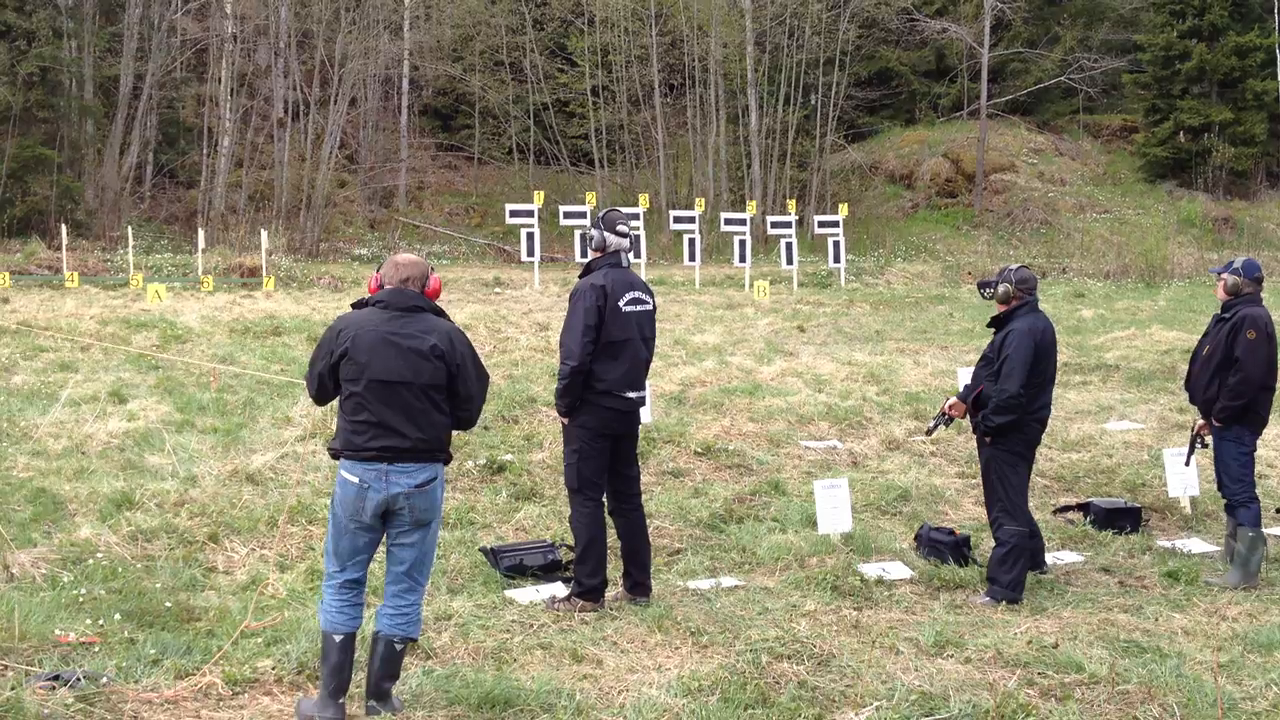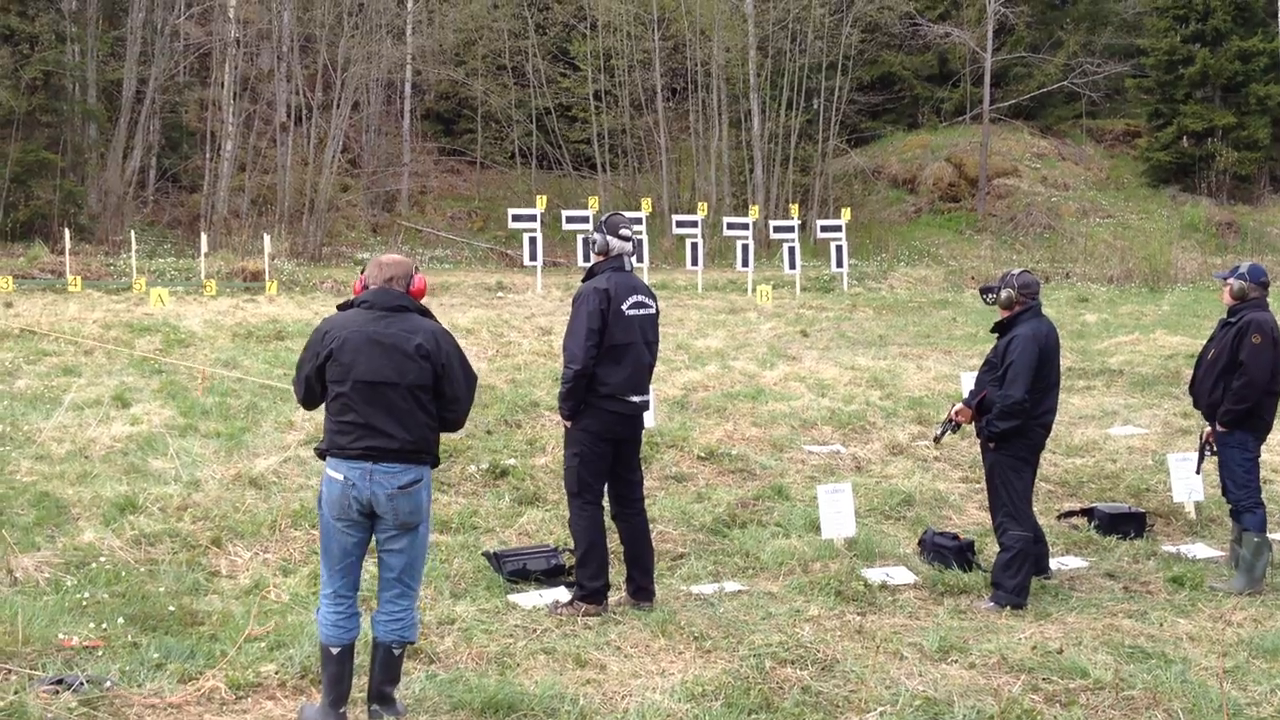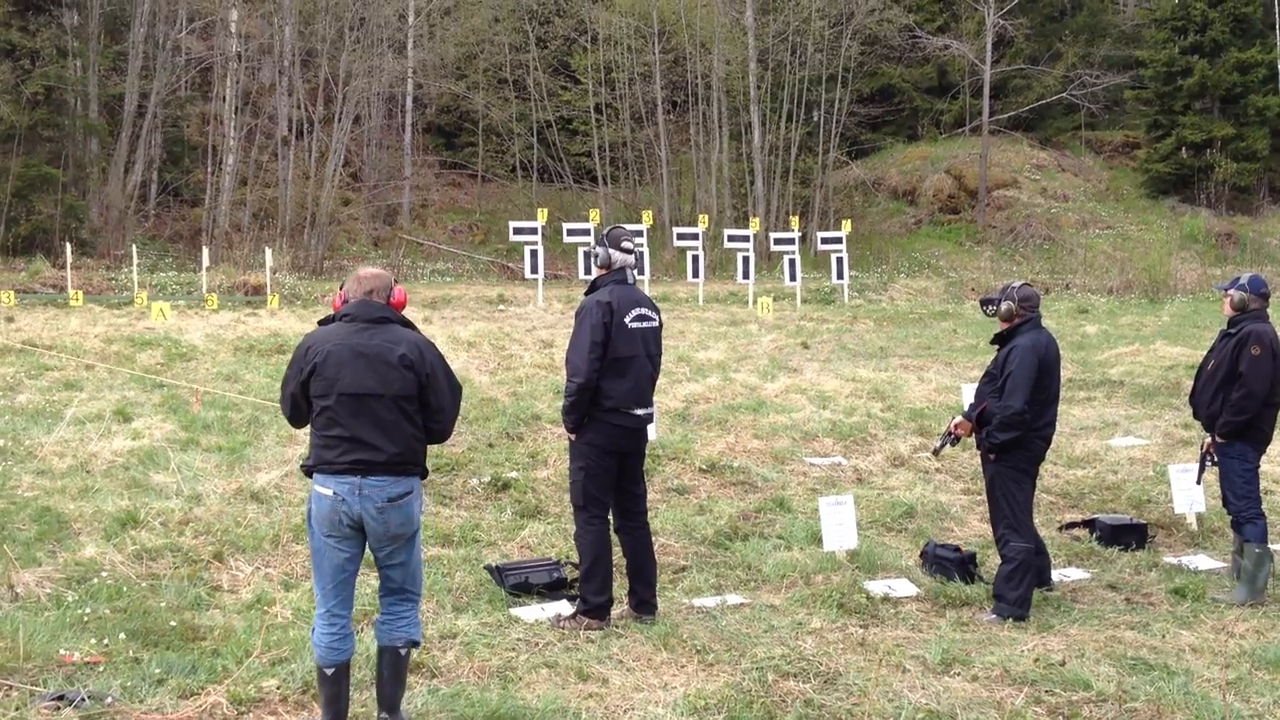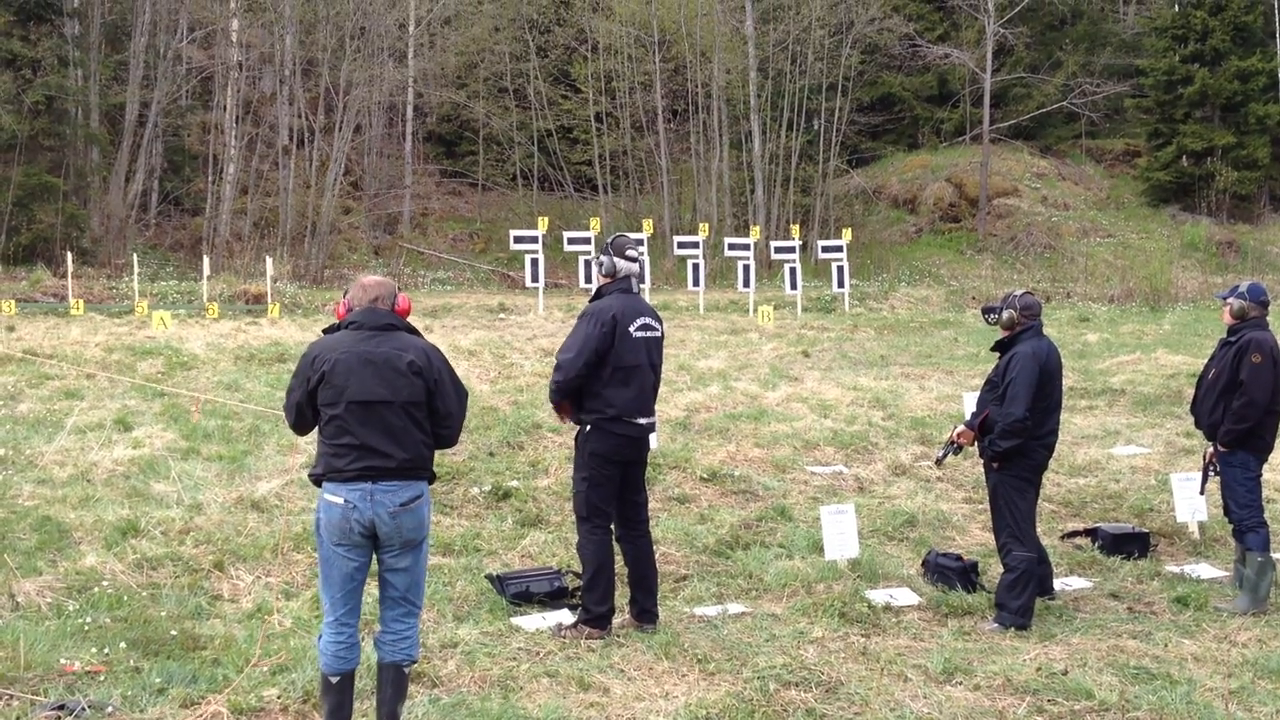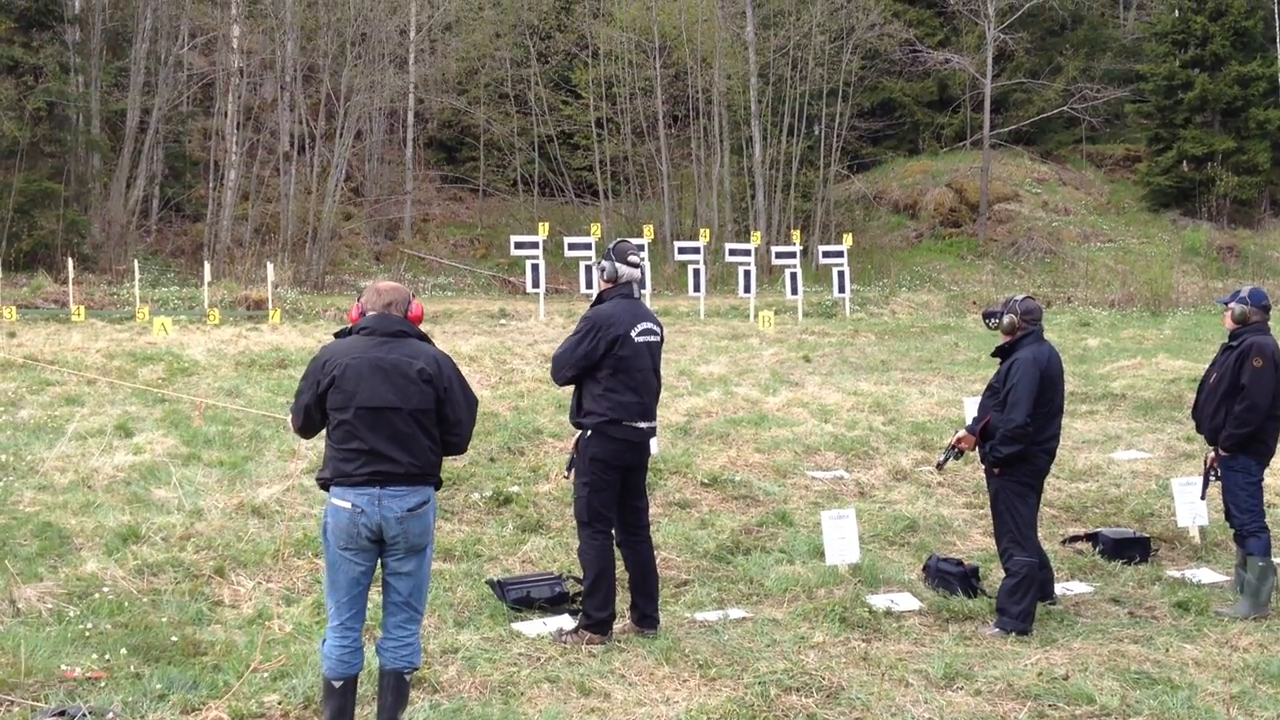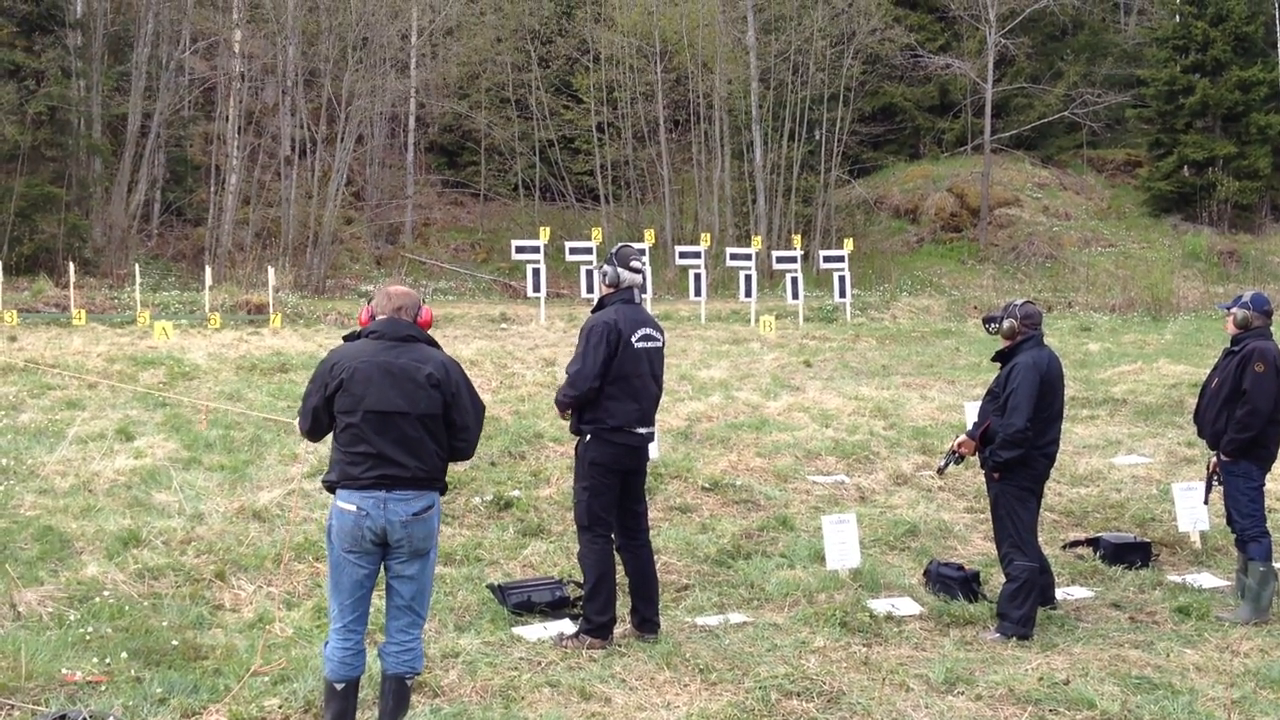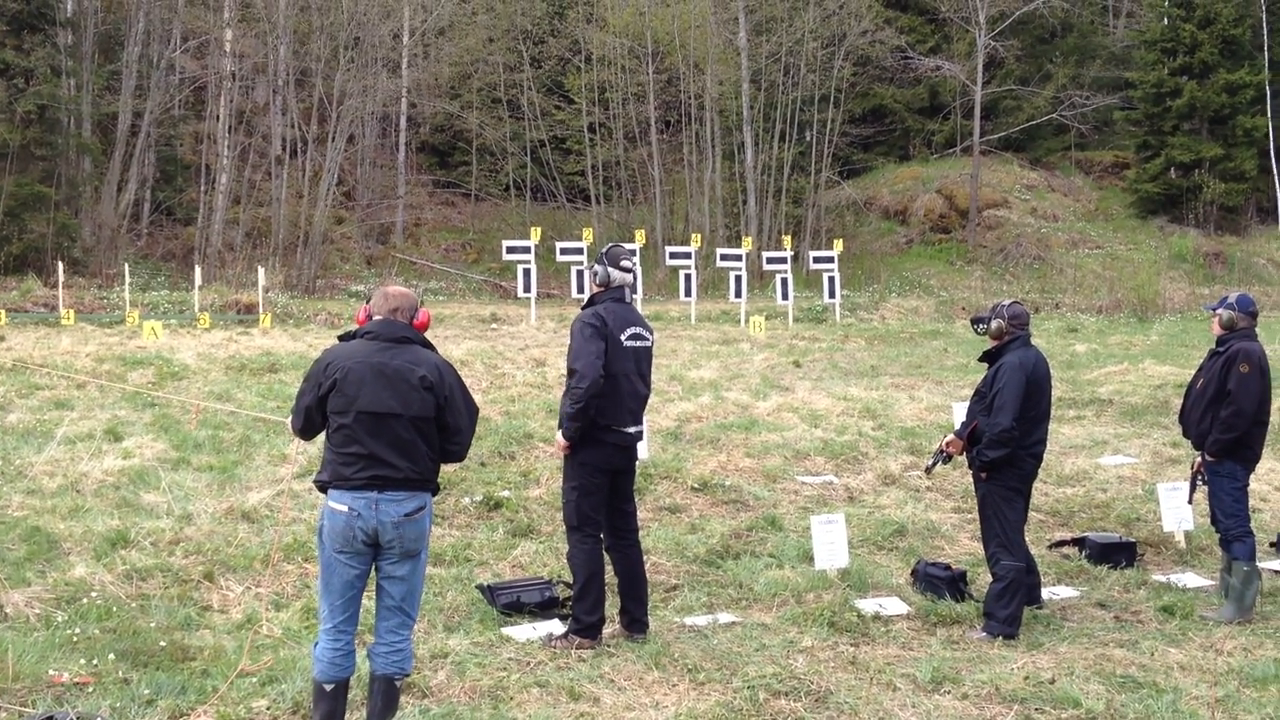
dt=0.4s
person 1, frame 1
left shoulder: (347, 328)
right shoulder: (446, 335)
left elbow: (318, 390)
right elbow: (468, 412)
left hip: (359, 473)
right hip: (421, 477)
left knee: (342, 583)
right knee: (404, 590)
person 1, frame 2
left shoulder: (333, 329)
right shoulder: (432, 336)
left elbow: (306, 395)
right elbow: (456, 413)
left hip: (345, 474)
right hip: (407, 478)
left knee: (338, 594)
right knee: (398, 595)
person 1, frame 3
left shoulder: (315, 344)
right shoulder: (416, 346)
left elbow: (294, 413)
right elbow: (442, 425)
left hip: (332, 489)
right hip: (396, 490)
left knee: (332, 611)
right knee: (401, 599)
person 1, frame 4
left shoulder: (322, 352)
right shoulder: (422, 353)
left elbow: (298, 421)
right elbow: (449, 430)
left hip: (341, 497)
right hip: (406, 496)
left knee: (339, 620)
right knee: (400, 617)
person 1, frame 5
left shoulder: (332, 357)
right shoulder: (433, 360)
left elbow: (303, 423)
right elbow: (458, 438)
left hip: (349, 501)
right hip: (413, 502)
left knee: (343, 625)
right knee: (403, 625)
person 1, frame 6
left shoulder: (341, 360)
right shoulder: (441, 366)
left elbow: (310, 427)
right elbow: (464, 444)
left hip: (354, 504)
right hip: (418, 505)
left knee: (345, 627)
right knee: (405, 629)
person 1, frame 7
left shoulder: (335, 359)
right shoulder: (435, 368)
left elbow: (302, 425)
right elbow: (457, 446)
left hip: (346, 504)
right hip: (409, 507)
left knee: (335, 627)
right knee: (395, 630)
person 2, frame 1
left shoulder: (593, 286)
right shoulder: (641, 289)
left elbow: (575, 354)
left wrist: (564, 403)
left hip: (592, 408)
right hip: (628, 406)
left knee: (586, 498)
right knee: (627, 496)
left ankle: (588, 592)
right ankle: (637, 585)
person 2, frame 2
left shoulder: (596, 291)
right shoulder: (644, 293)
left elbow: (579, 358)
left wrist: (567, 408)
left hip: (596, 412)
right hip: (632, 410)
left knee: (585, 502)
right knee: (629, 500)
left ankle: (590, 596)
right ankle: (640, 590)
person 2, frame 3
left shoulder: (599, 303)
right shoulder: (648, 306)
left elbow: (582, 371)
left wrist: (572, 420)
left hip: (600, 426)
right hip: (636, 423)
left knee: (591, 515)
right knee: (633, 514)
left ankle: (593, 610)
right ankle: (643, 602)
person 2, frame 4
left shoulder: (601, 312)
right shoulder: (650, 315)
left elbow: (570, 368)
left wrist: (561, 399)
left hip: (602, 433)
right hip: (639, 431)
left knee: (594, 525)
right knee: (635, 522)
left ankle: (595, 620)
right ankle: (644, 612)
person 2, frame 5
left shoulder: (604, 316)
right shoulder: (650, 320)
left elbow: (561, 369)
left wrist: (586, 359)
left hip: (604, 438)
right hip: (639, 436)
left knee: (595, 530)
right knee: (635, 527)
left ankle: (596, 625)
right ankle: (645, 617)
person 2, frame 6
left shoulder: (604, 322)
right shoulder: (652, 326)
left elbow: (580, 384)
left wrist: (563, 401)
left hip: (602, 442)
right hip: (638, 441)
left knee: (595, 534)
right knee: (634, 531)
left ankle: (596, 629)
right ankle: (646, 621)
person 2, frame 7
left shoulder: (594, 318)
right shoulder: (640, 324)
left elbow: (586, 380)
left wrist: (568, 429)
left hip: (594, 443)
right hip: (626, 441)
left knee: (584, 534)
right knee: (623, 531)
left ankle: (585, 629)
right ankle: (635, 621)
person 3, frame 1
left shoulder: (1021, 331)
right shoulder: (1033, 323)
left elbow: (1010, 391)
right elbow: (993, 375)
left wrist: (987, 426)
right wrist: (965, 398)
left hip: (1007, 432)
right hip: (1019, 428)
left knee: (1006, 507)
right knee: (1012, 499)
left ankle: (1004, 588)
right ankle: (1032, 557)
person 3, frame 2
left shoulder: (1024, 336)
right shoulder: (1036, 327)
left elbow: (1014, 396)
right elbow: (997, 380)
left wrist: (991, 431)
right wrist: (970, 403)
left hip: (1012, 437)
right hip: (1023, 432)
left knee: (1010, 512)
right knee: (1017, 504)
left ankle: (1008, 593)
right ankle: (1036, 563)
person 3, frame 3
left shoulder: (1024, 347)
right shoulder: (1037, 339)
left elbow: (1014, 408)
right elbow: (998, 393)
left wrist: (992, 442)
right wrist: (971, 417)
left hip: (1012, 448)
right hip: (1023, 444)
left knee: (1011, 524)
right knee: (1017, 516)
left ankle: (1011, 605)
right ankle: (1038, 575)
person 3, frame 4
left shoulder: (1024, 354)
right shoulder: (1039, 348)
left elbow: (1015, 415)
right elbow: (999, 401)
left wrist: (994, 450)
right wrist: (973, 425)
left hip: (1014, 457)
right hip: (1028, 452)
left knee: (1013, 533)
right knee: (1020, 525)
left ankle: (1013, 614)
right ankle: (1040, 584)
person 3, frame 5
left shoulder: (1026, 360)
right shoulder: (1041, 352)
left elbow: (1017, 420)
right elbow: (1001, 407)
left wrist: (996, 457)
right wrist: (974, 430)
left hip: (1016, 462)
right hip: (1030, 457)
left knee: (1015, 538)
right knee: (1022, 530)
left ankle: (1014, 619)
right ankle: (1041, 589)
person 3, frame 6
left shoulder: (1025, 364)
right shoulder: (1040, 357)
left elbow: (1016, 425)
right elbow: (1001, 411)
left wrist: (996, 461)
right wrist: (974, 435)
left hip: (1015, 467)
right hip: (1030, 462)
left knee: (1015, 543)
right knee: (1022, 535)
left ankle: (1015, 624)
right ankle: (1042, 593)
person 3, frame 7
left shoulder: (1012, 364)
right shoulder: (1030, 357)
left elbow: (1003, 425)
right elbow: (989, 410)
left wrist: (982, 461)
right wrist: (963, 435)
left hip: (1003, 466)
right hip: (1019, 461)
left knee: (1002, 542)
right knee: (1010, 533)
left ankle: (1001, 623)
right ankle: (1028, 592)
person 4, frame 1
left shoulder: (1251, 319)
right shoulder: (1231, 316)
left elbow: (1247, 374)
left wrist: (1220, 414)
right wrist: (1208, 413)
left hip: (1236, 422)
right hip: (1226, 421)
left knee: (1240, 492)
right knee: (1231, 490)
left ankle: (1244, 571)
right ankle: (1233, 557)
person 4, frame 2
right shoulder: (1237, 320)
left elbow: (1252, 379)
left wrist: (1224, 419)
right wrist: (1215, 420)
left hip: (1241, 427)
right hip: (1230, 425)
left knee: (1245, 497)
right knee: (1236, 495)
left ankle: (1250, 577)
right ankle: (1239, 563)
person 4, frame 3
right shoulder: (1238, 332)
left elbow: (1251, 390)
left wrist: (1224, 430)
right wrist: (1215, 431)
left hip: (1241, 438)
right hip: (1231, 437)
left knee: (1246, 508)
right knee: (1237, 506)
left ankle: (1252, 588)
right ankle: (1240, 574)
person 4, frame 4
right shoulder: (1237, 340)
left elbow: (1252, 399)
left wrist: (1225, 439)
right wrist: (1217, 439)
left hip: (1242, 447)
right hip: (1232, 445)
left knee: (1247, 516)
right knee: (1238, 514)
right ankle: (1242, 582)
person 4, frame 5
right shoulder: (1239, 344)
left wrist: (1227, 443)
right wrist: (1219, 444)
left hip: (1244, 451)
right hip: (1234, 450)
left knee: (1249, 521)
right knee: (1240, 519)
right ankle: (1243, 586)
person 4, frame 6
right shoulder: (1241, 350)
left wrist: (1229, 448)
right wrist: (1221, 449)
left hip: (1245, 457)
right hip: (1235, 455)
left knee: (1250, 526)
right knee: (1241, 524)
right ankle: (1245, 591)
person 4, frame 7
left shoulder: (1245, 353)
right shoulder: (1227, 350)
left elbow: (1239, 408)
left wrist: (1213, 448)
right wrist: (1205, 450)
left hip: (1230, 456)
right hip: (1220, 455)
left knee: (1235, 526)
right knee: (1225, 524)
left ankle: (1239, 605)
right ankle: (1229, 589)
